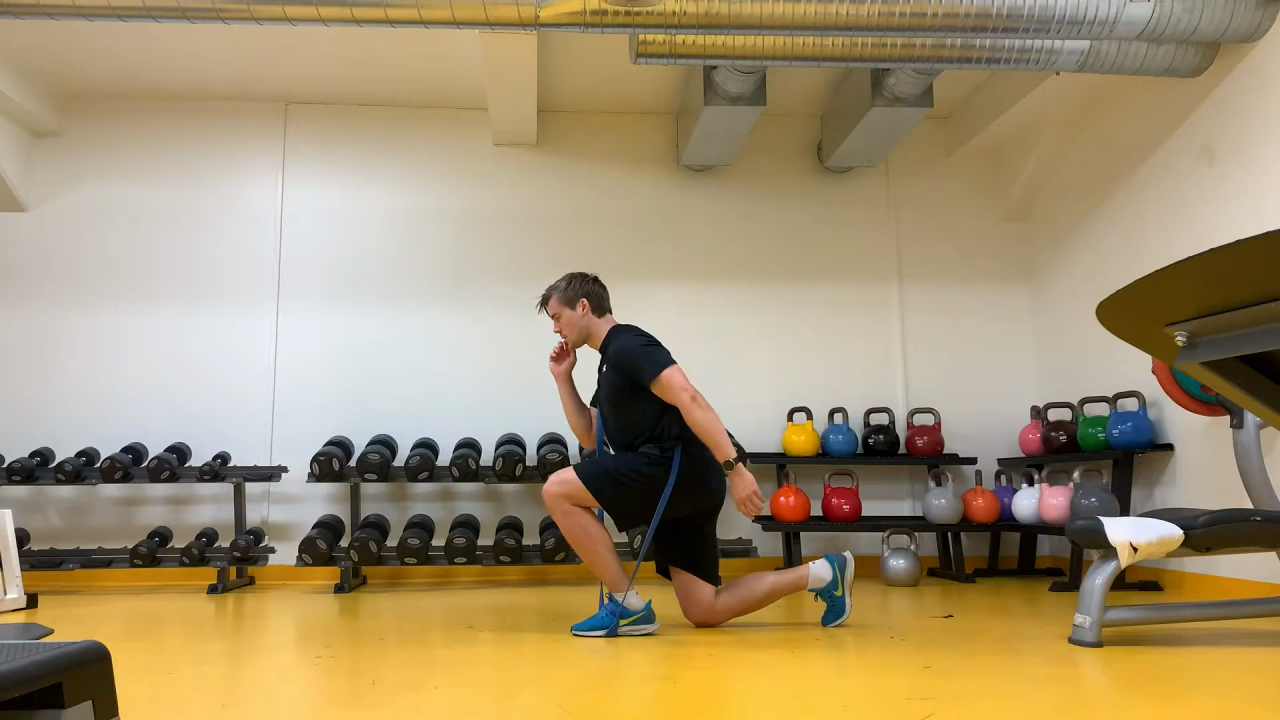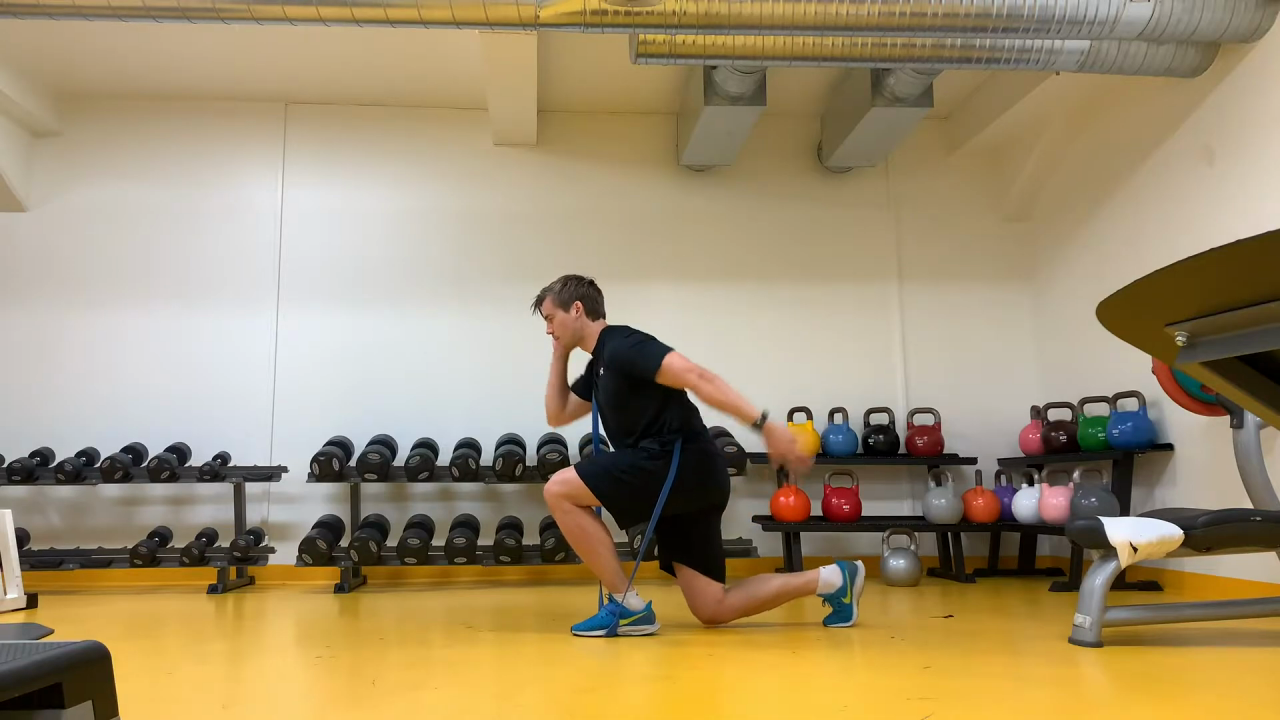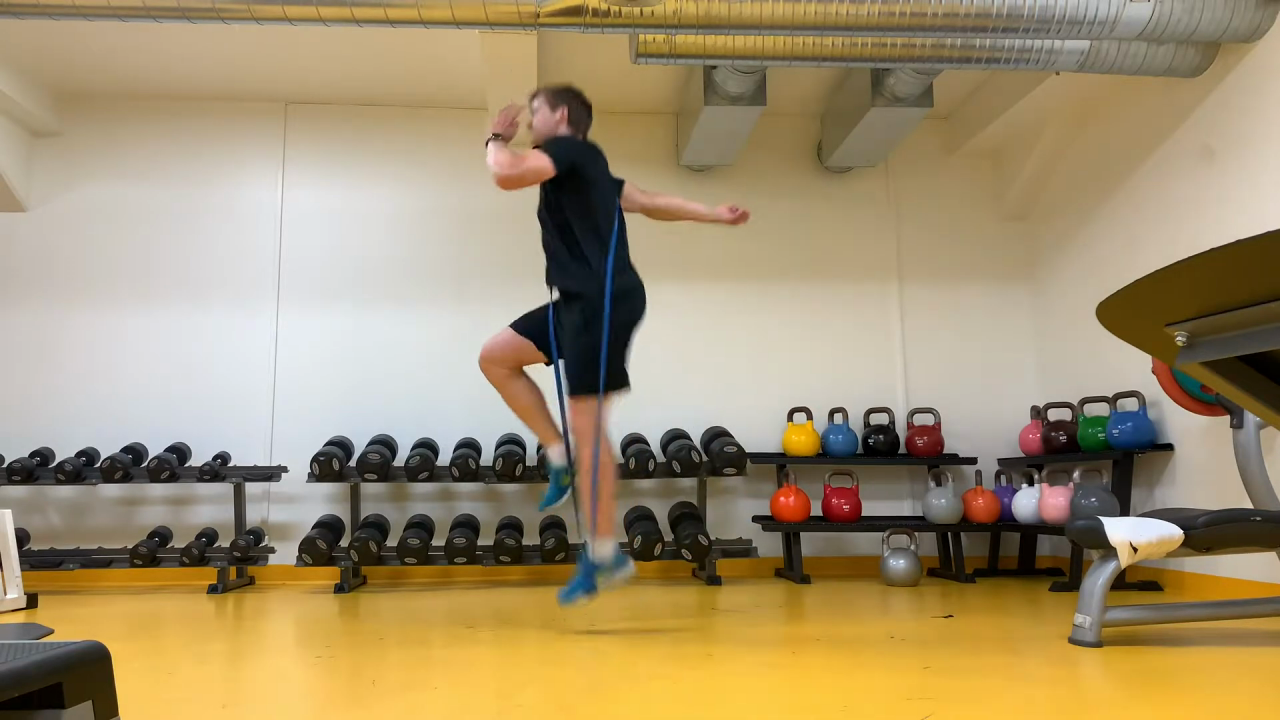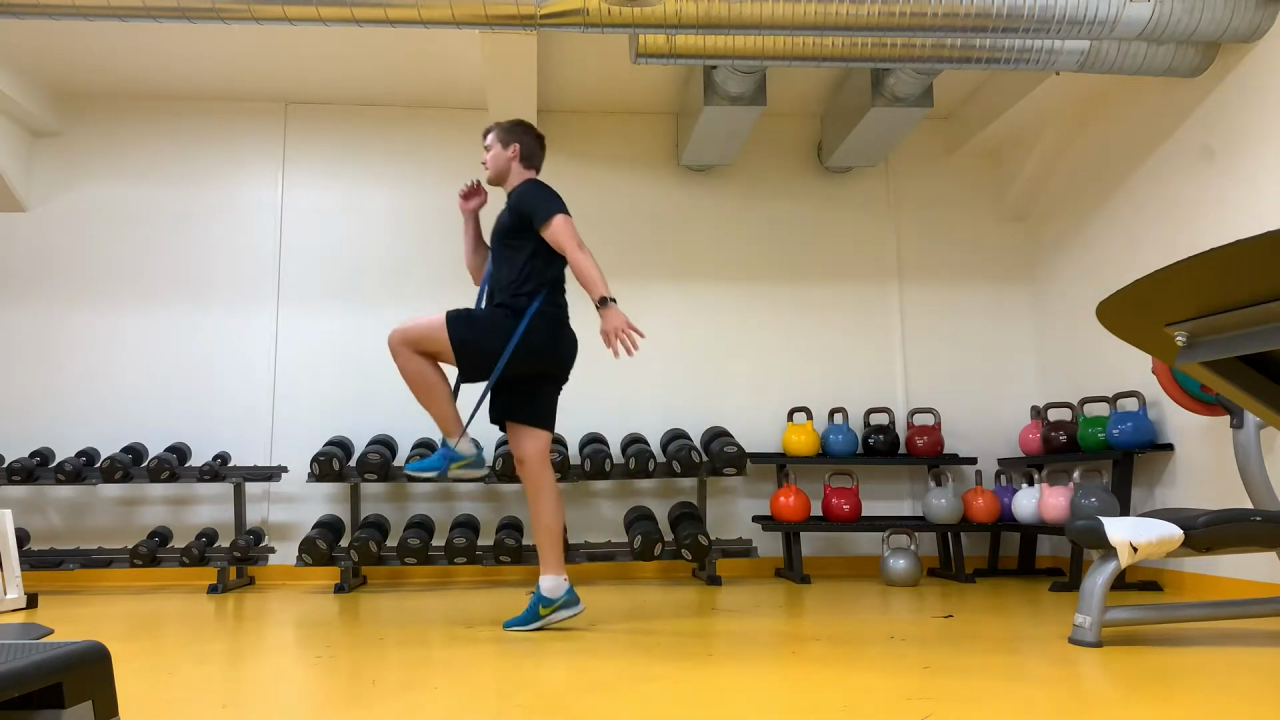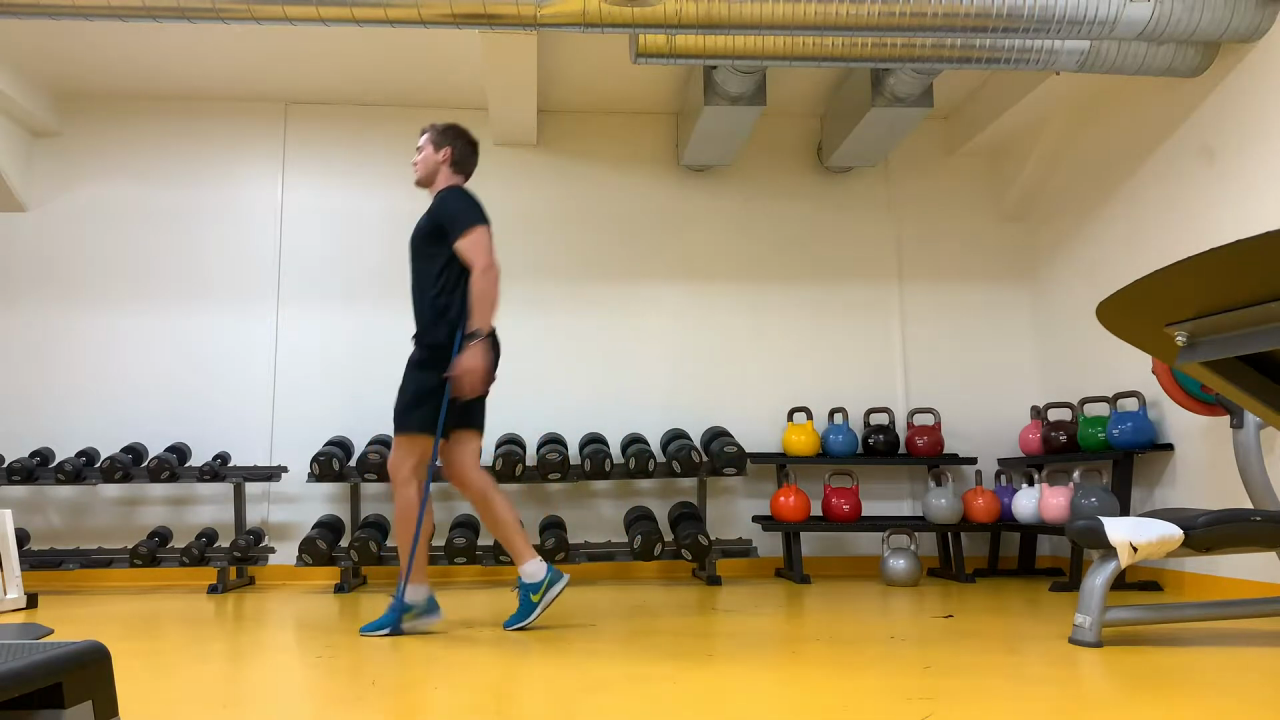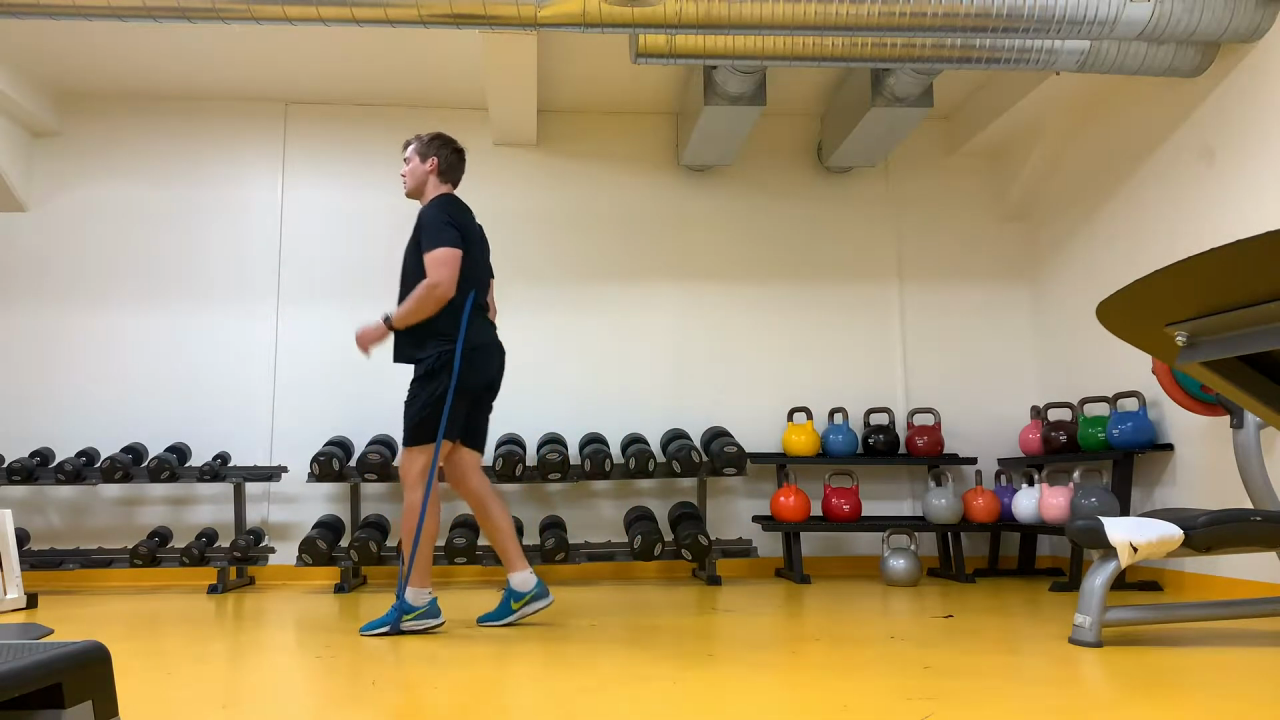
dt=0.5s
person 1, frame 1
left shoulder: (628, 346)
right shoulder: (611, 360)
left elbow: (690, 399)
right elbow: (590, 436)
left wrist: (734, 467)
right wrist: (563, 379)
left hip: (677, 467)
right hip: (681, 482)
left knee: (558, 490)
right knee: (705, 612)
left ankle: (628, 606)
right ankle: (823, 574)
person 1, frame 2
left shoulder: (622, 347)
right shoulder: (600, 366)
left elbow: (697, 377)
right elbow: (557, 415)
left wrist: (764, 425)
right wrist: (560, 355)
left hip: (681, 462)
right hip: (686, 474)
left knee: (560, 491)
right knee: (713, 608)
left ankle: (627, 606)
right ankle: (834, 580)
person 1, frame 3
left shoulder: (567, 148)
right shoulder: (583, 167)
left elbow: (506, 174)
right elbow: (649, 200)
left wrist: (496, 138)
right wrist: (711, 212)
left hip: (601, 302)
right hip: (581, 300)
left knee: (585, 425)
right knee: (494, 356)
left ankle: (601, 554)
right ankle: (557, 452)
person 1, frame 4
left shoulder: (532, 196)
right shoulder: (517, 211)
left elbow: (574, 249)
right elbow: (483, 272)
left wrist: (606, 304)
right wrist: (470, 219)
left hip: (529, 333)
right hip: (537, 346)
left knee: (404, 340)
right knee: (533, 463)
left ankle: (459, 447)
right ankle: (555, 590)
person 1, frame 5
left shoulder: (453, 203)
right shoulder: (451, 210)
left elbow: (486, 269)
left wrist: (476, 342)
left hip: (449, 351)
right hip: (455, 354)
left knee: (404, 467)
right knee: (464, 472)
left ankle: (414, 599)
right ankle: (536, 576)
person 1, frame 6
left shoulder: (439, 213)
right shoulder: (466, 223)
left elbow: (440, 286)
left wrist: (386, 324)
left hip: (450, 359)
right hip: (475, 358)
left knee: (415, 473)
right knee: (466, 475)
left ankle: (417, 601)
right ankle: (525, 585)
